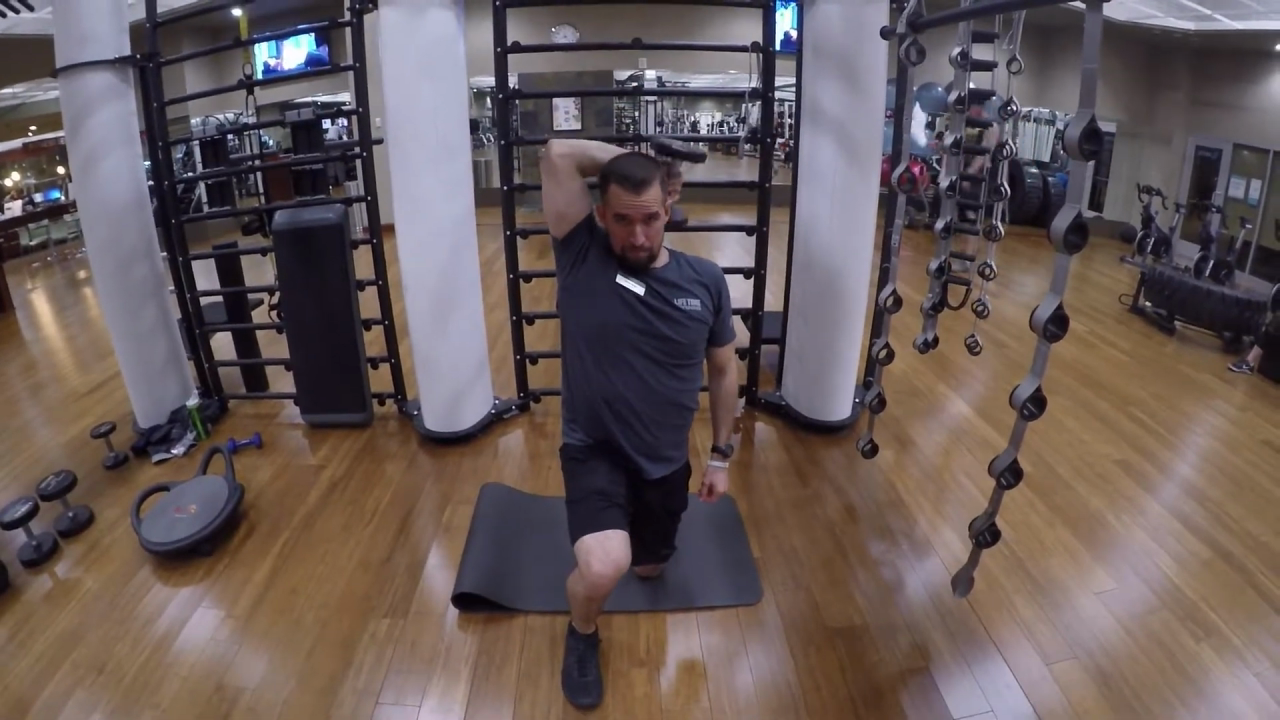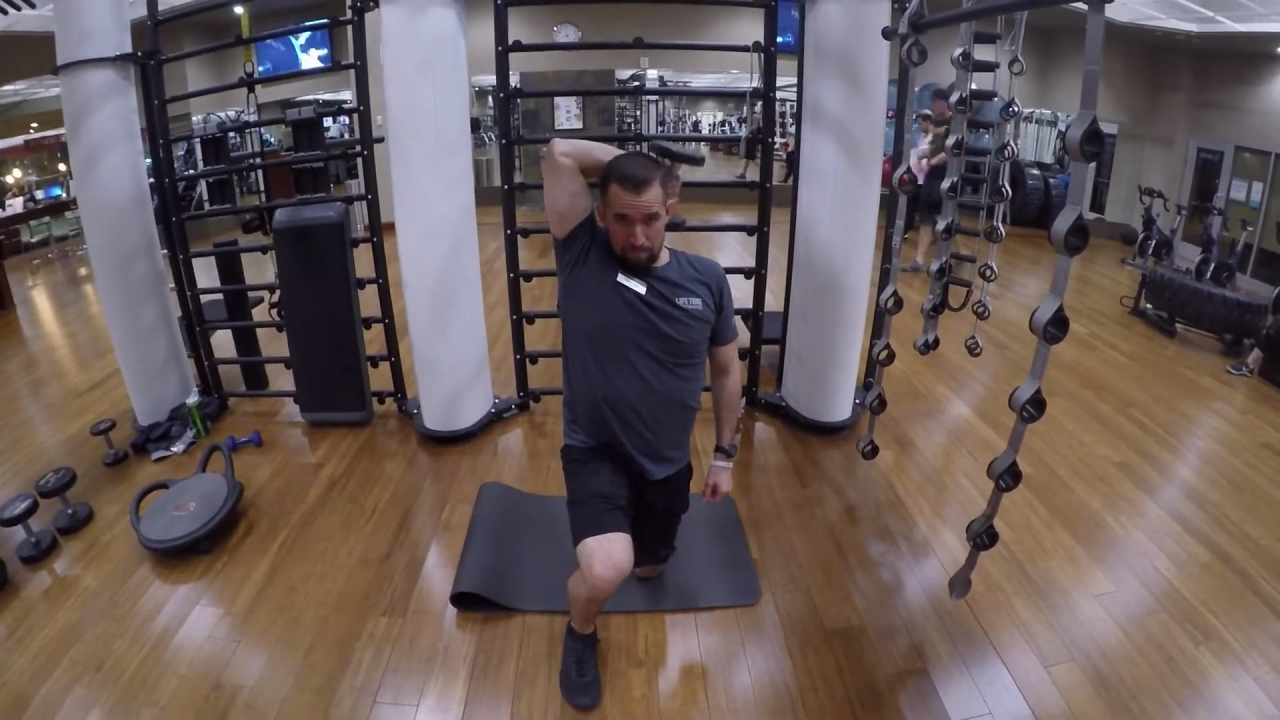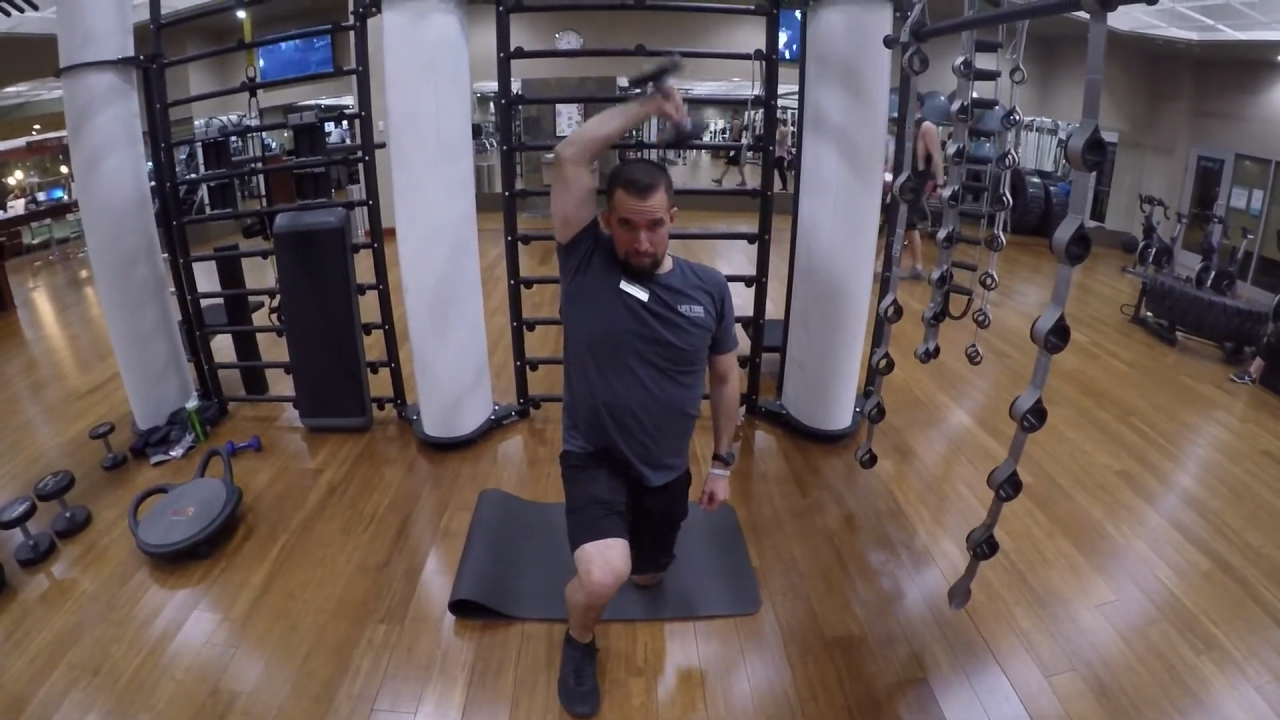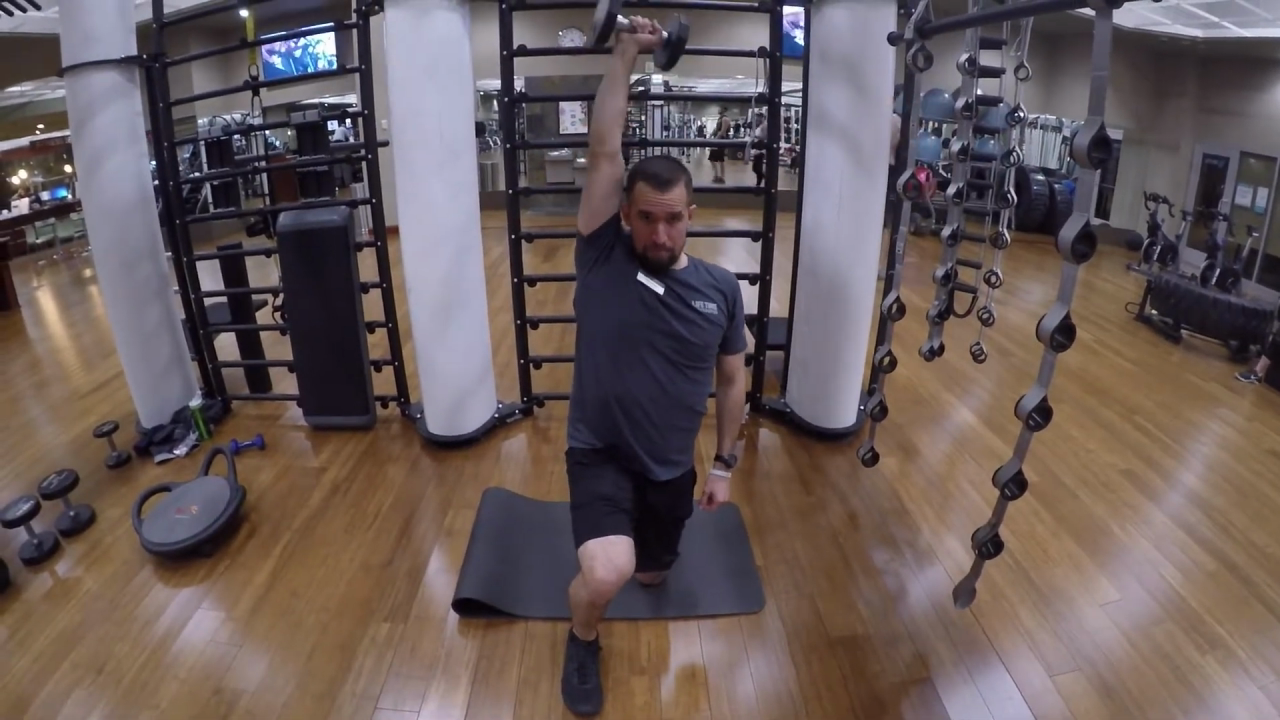
dt=0.4s
person 1, frame 1
left shoulder: (705, 280)
right shoulder: (582, 256)
left elbow: (724, 370)
right elbow: (557, 154)
left wrist: (721, 455)
right wrist: (637, 163)
left hip: (666, 461)
right hip: (593, 452)
left knee: (649, 568)
right knee: (603, 569)
left ankle: (638, 534)
right ankle: (582, 634)
person 1, frame 2
left shoulder: (706, 279)
right shoulder: (583, 257)
left elbow: (726, 370)
right elbow: (559, 154)
left wrist: (724, 456)
right wrist: (630, 163)
left hip: (668, 462)
right hip: (595, 453)
left knee: (648, 568)
right knee: (604, 572)
left ankle: (636, 536)
right ankle: (580, 634)
person 1, frame 3
left shoulder: (707, 287)
right shoulder: (586, 262)
left elbow: (725, 379)
right elbow: (568, 158)
left wrist: (722, 463)
right wrist: (648, 107)
left hip: (666, 469)
right hip: (594, 459)
left knee: (647, 577)
right knee: (603, 577)
left ankle: (637, 540)
right ankle: (579, 643)
person 1, frame 4
left shoulder: (720, 288)
right shoulder: (603, 258)
left elbow: (732, 382)
right elbow: (604, 151)
left wrist: (724, 465)
right wrist: (627, 50)
left hip: (672, 468)
right hip: (599, 455)
left knee: (651, 575)
right knee: (606, 574)
left ankle: (643, 533)
right ankle: (582, 641)
